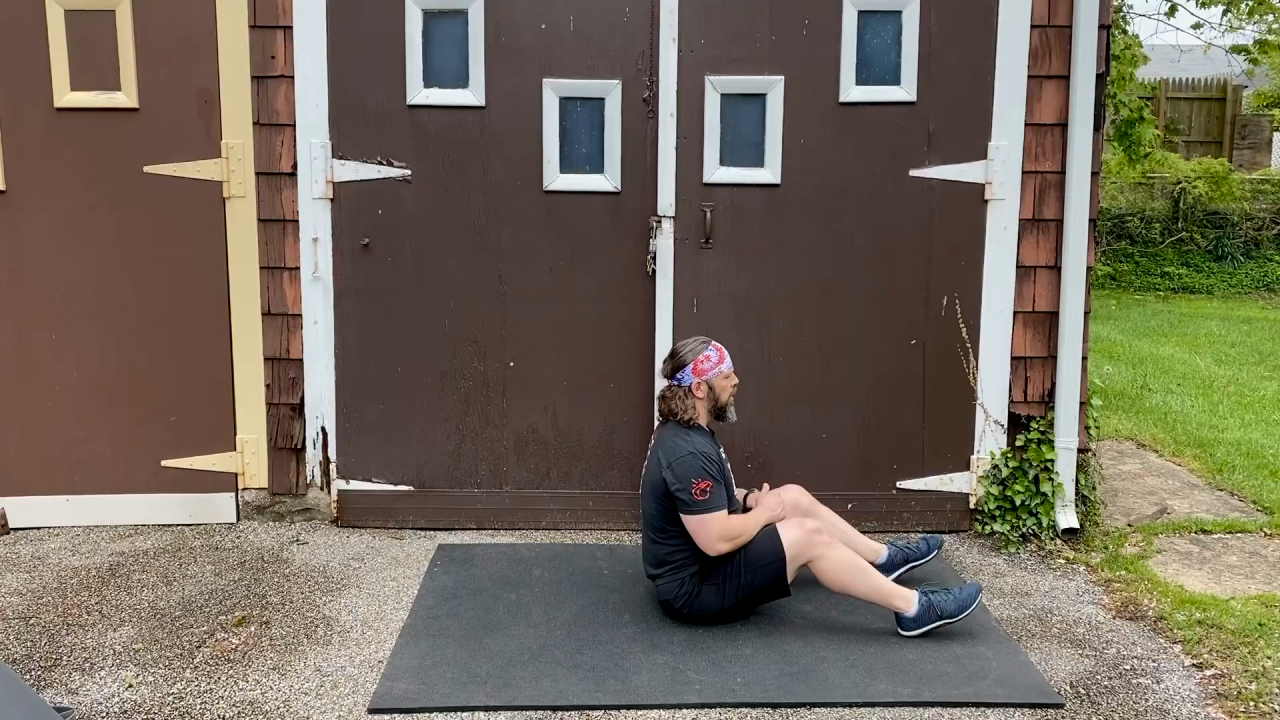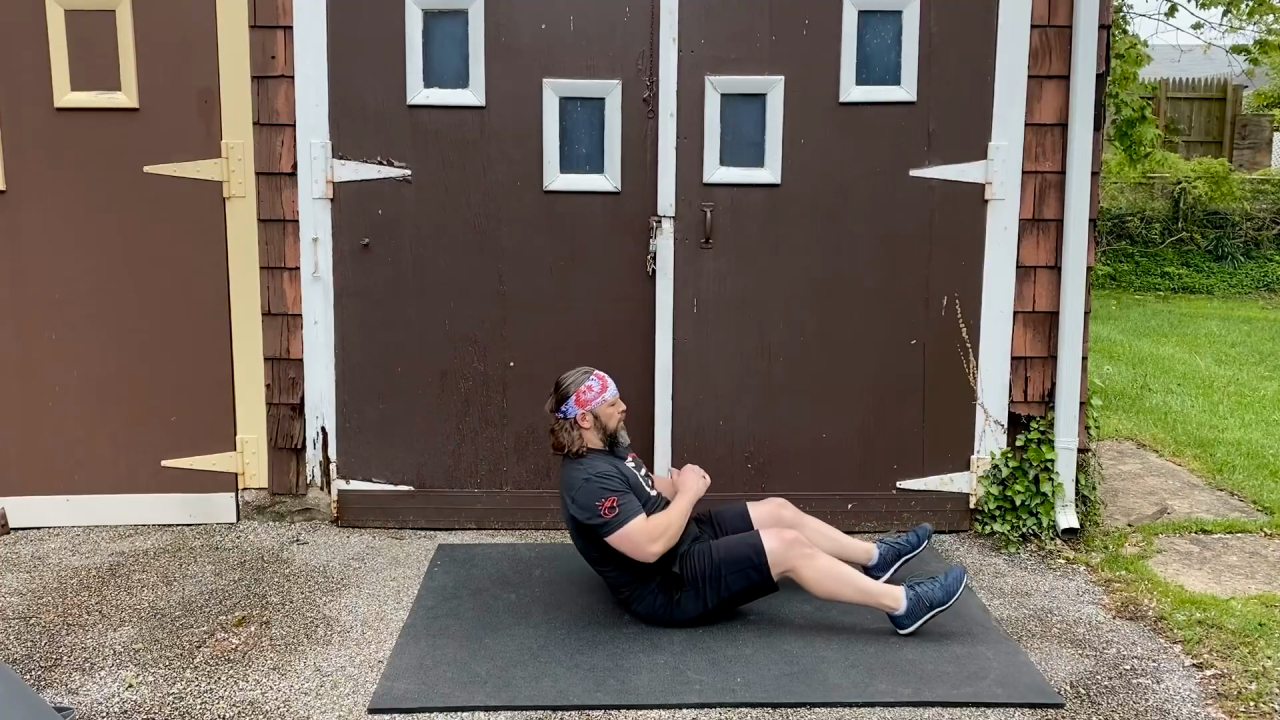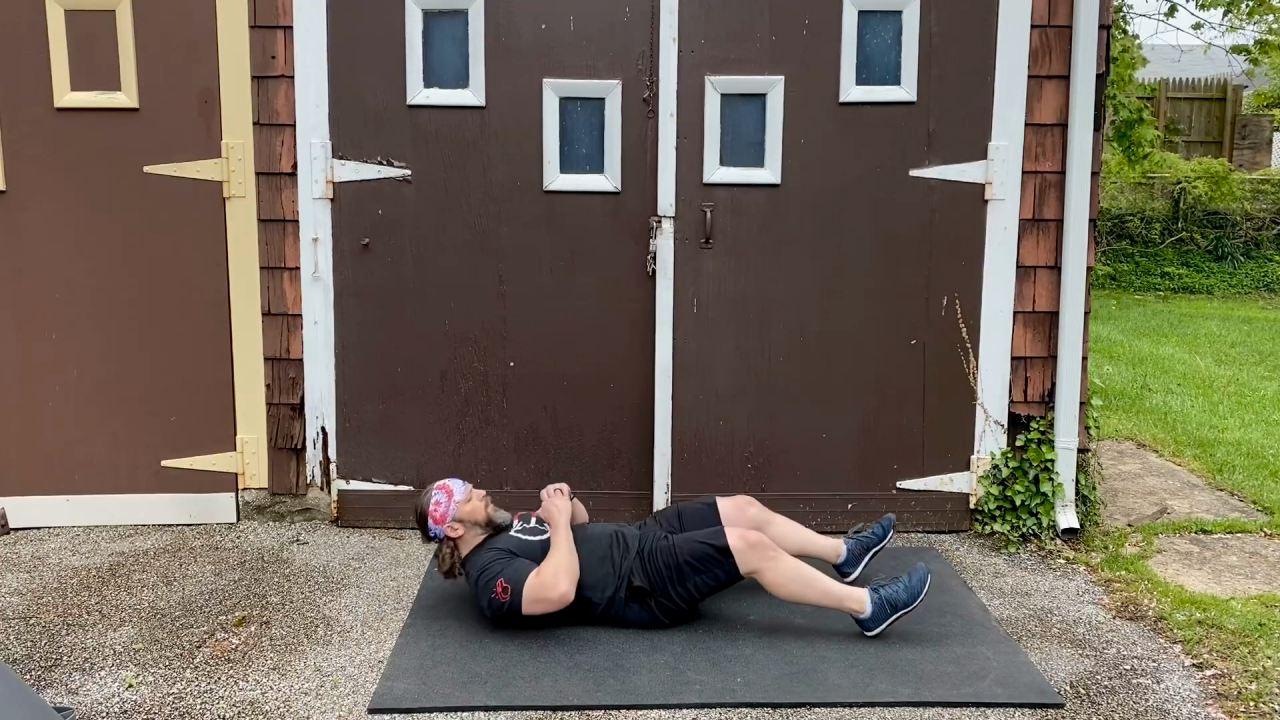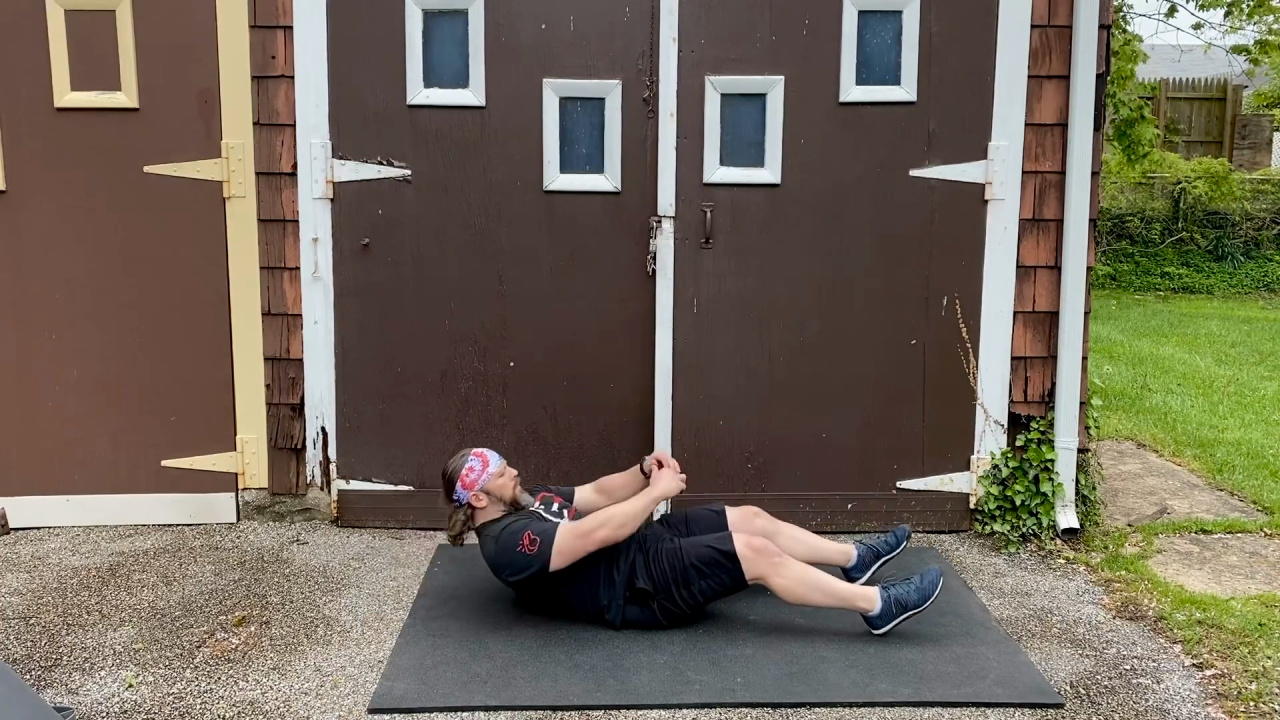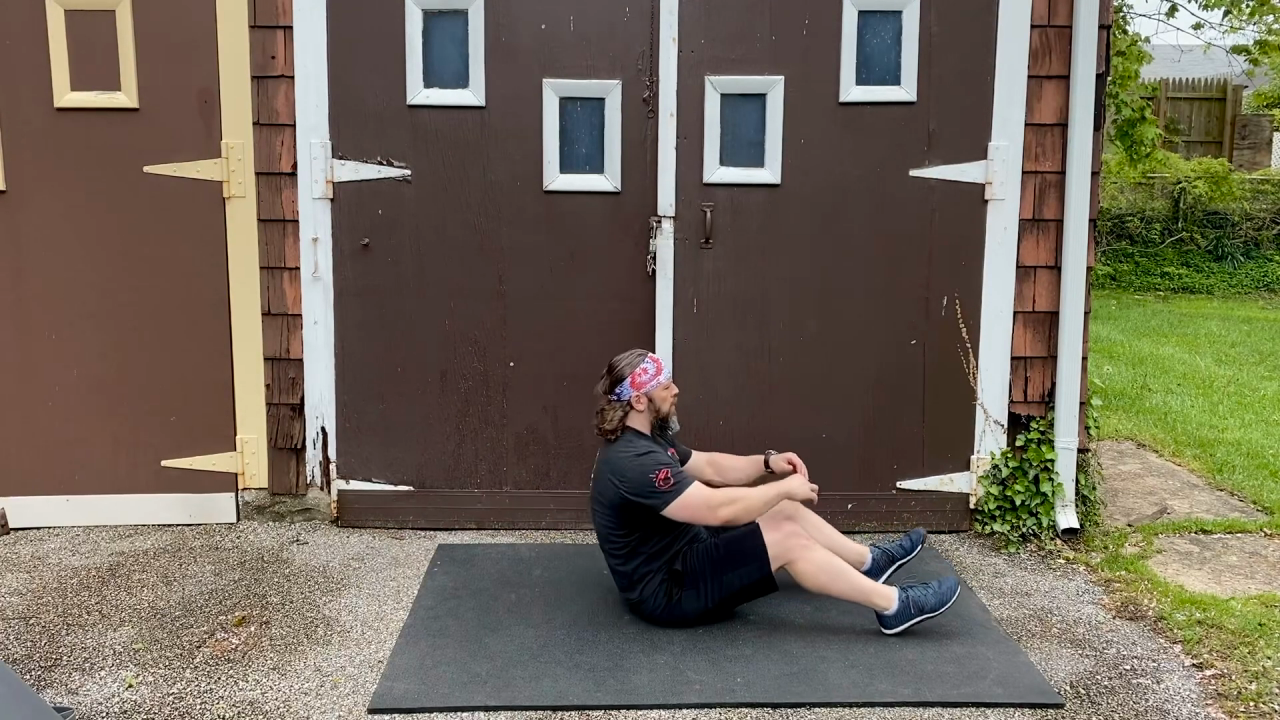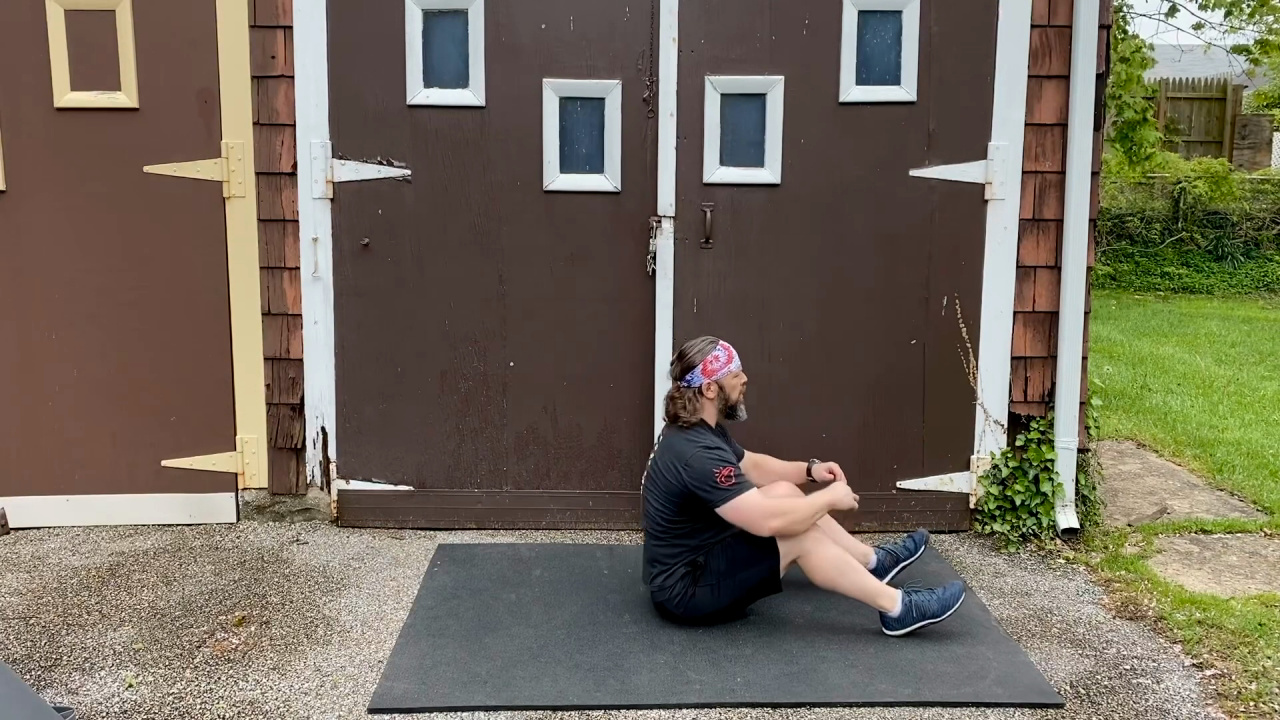
dt=0.7s
person 1, frame 1
left shoulder: (683, 431)
right shoulder: (689, 453)
right elbow: (716, 542)
left wrist: (745, 499)
right wrist: (763, 514)
left hip: (701, 561)
right hip: (695, 587)
left knee: (794, 497)
right knee: (810, 534)
left ankle: (884, 557)
right ankle: (913, 608)
person 1, frame 2
left shoulder: (604, 450)
right shoulder: (590, 480)
right elbow: (649, 545)
left wrist: (677, 484)
right wrist: (689, 493)
left hip: (685, 544)
right hip: (666, 590)
left knee: (778, 511)
right knee: (788, 545)
left ankle: (875, 558)
right ankle: (901, 605)
person 1, frame 3
left shoulder: (504, 528)
right shoulder: (489, 571)
right elbow: (560, 591)
left wrist: (565, 503)
right wrist: (560, 522)
left hip: (640, 540)
right hip: (641, 584)
left knee: (746, 507)
right knee: (752, 545)
left ankle: (844, 553)
right ankle: (868, 606)
person 1, frame 4
left shoulder: (522, 506)
right shoulder: (508, 544)
left elbow: (602, 499)
right elbow: (599, 533)
left wrist: (643, 471)
right wrist: (656, 492)
left hip: (648, 544)
right hip: (642, 590)
left knee: (752, 518)
right knee: (759, 553)
left ankle: (854, 558)
right ankle: (876, 605)
person 1, frame 5
left shoulder: (644, 438)
right shoulder: (632, 463)
left elbow: (707, 467)
right elbow: (718, 510)
left wrist: (768, 463)
right wrist: (784, 489)
left hip: (680, 555)
right hip: (666, 591)
left knee: (776, 509)
right knee: (786, 537)
left ankle: (870, 562)
right ankle: (893, 606)
person 1, frame 6
left shoulder: (697, 429)
right shoulder: (697, 454)
left elbow: (751, 467)
right elbow: (769, 521)
left wrist: (811, 470)
right wrist: (830, 498)
left hip: (695, 559)
right hip: (688, 589)
left knee: (783, 492)
right knee: (798, 535)
left ankle: (873, 562)
right ankle: (897, 608)
